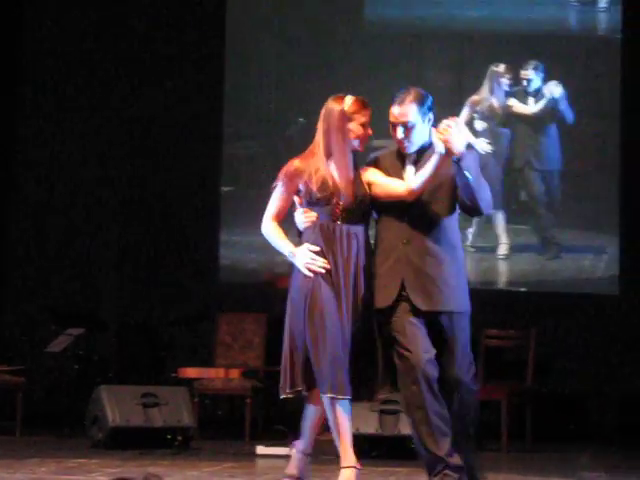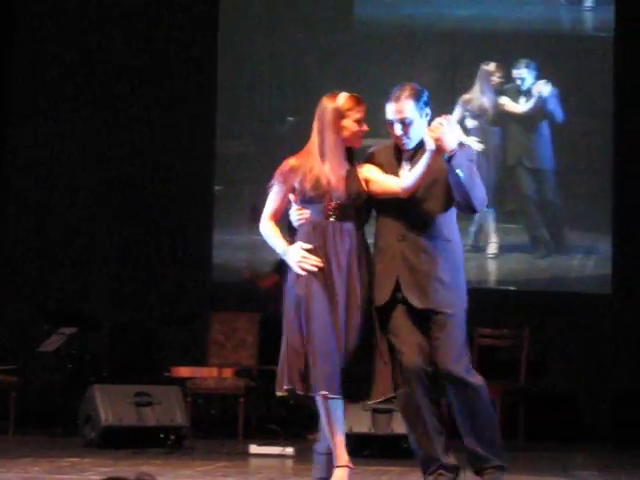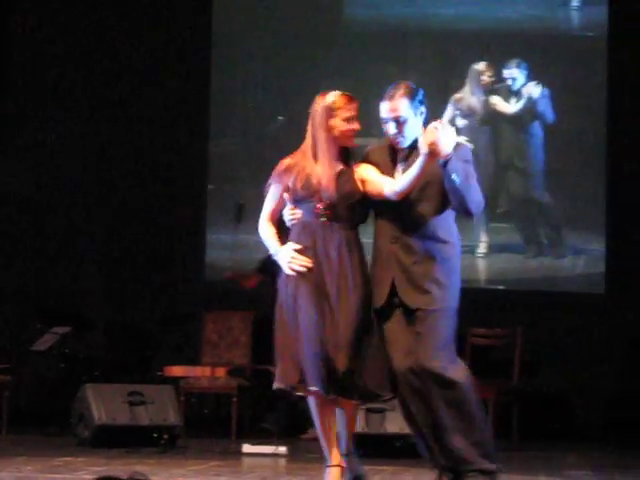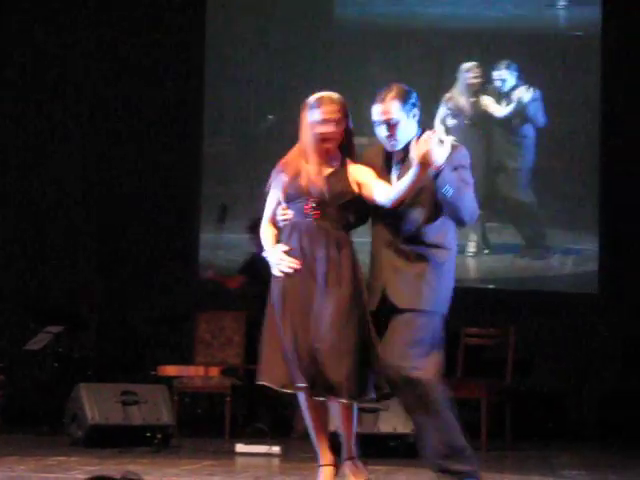
dt=0.1s
person 1, frame 1
left shoulder: (453, 159)
right shoulder: (379, 163)
left elbow: (480, 206)
left wrist: (459, 156)
right wrist: (309, 216)
left hip: (442, 283)
right hip: (395, 283)
left knee: (459, 374)
right knee: (417, 368)
person 1, frame 2
left shoulder: (455, 151)
right shoulder: (377, 157)
left elbow: (476, 204)
left wrist: (452, 154)
right wrist: (307, 214)
left hip: (436, 276)
right hip: (391, 279)
left knee: (452, 366)
right knee: (411, 369)
person 1, frame 3
left shoulder: (453, 152)
right shoulder: (373, 156)
left elbow: (472, 207)
left wrist: (447, 160)
right wrist: (300, 213)
left hip: (431, 277)
right hip: (389, 280)
left knee: (434, 363)
right knee: (405, 370)
person 1, frame 4
left shoulder: (451, 155)
right shoulder: (372, 159)
left elbow: (466, 215)
right elbow: (352, 215)
left wrist: (440, 171)
right wrist: (294, 217)
left hip: (425, 276)
right hip: (385, 281)
left knee: (405, 361)
right knee: (403, 369)
person 2, frame 1
left shoulder: (365, 176)
right shoulder: (301, 169)
left elbow: (410, 189)
right elbow: (269, 222)
left wrist: (439, 155)
right wrist: (293, 253)
left hip: (354, 273)
right hip: (317, 271)
left knee: (325, 366)
right knee: (330, 362)
left ankle: (305, 446)
person 2, frame 2
left shoulder: (362, 173)
right shoulder: (295, 169)
left elbow: (404, 187)
right elbow: (266, 221)
left wrist: (430, 153)
right wrist: (286, 251)
left hip: (350, 271)
right hip: (311, 271)
left knee: (348, 359)
right knee: (323, 360)
left ankle: (330, 447)
person 2, frame 3
left shoulder: (359, 172)
right shoulder: (292, 167)
left elbow: (397, 190)
right elbow: (265, 221)
left wrist: (425, 156)
right wrist: (279, 252)
left hip: (345, 271)
right hip: (305, 270)
left knee: (346, 359)
right knee: (314, 359)
person 2, frame 4
left shoulder: (354, 173)
right shoulder: (287, 169)
left elbow: (389, 197)
right elbow: (268, 221)
left wrist: (417, 168)
right wrist: (272, 253)
left hip: (336, 271)
right hip: (294, 270)
left knee: (334, 358)
right knee: (302, 360)
person 3, frame 1
left shoulder: (552, 93)
right shoulder: (515, 95)
left elbow: (569, 119)
right elbow: (504, 119)
left wrist: (557, 99)
left hip: (548, 156)
right hip: (524, 156)
left knee: (552, 199)
right knee: (537, 198)
left ankle: (548, 239)
right ankle: (550, 243)
person 3, frame 2
left shoulder: (548, 91)
right shoulder: (507, 93)
left elbow: (558, 118)
right elbow: (499, 118)
left wrist: (546, 98)
left hip: (540, 154)
right hip: (516, 155)
left knee: (548, 197)
right knee: (528, 197)
left ankle: (556, 238)
right ankle: (540, 242)
person 3, frame 3
left shoulder: (539, 91)
right shoulder: (499, 92)
left elbow: (549, 118)
right elbow: (491, 117)
left wrist: (535, 99)
left hip: (530, 154)
right hip: (508, 154)
left knee: (536, 196)
right knee: (517, 198)
left ankle: (555, 241)
right ankle: (533, 242)
person 3, frame 4
left shoulder: (530, 93)
right shoulder: (492, 93)
left elbow: (539, 121)
right elbow: (492, 118)
left wrist: (526, 103)
left hip: (519, 154)
right hip: (501, 154)
left knee: (518, 196)
right knee: (507, 198)
left ankle: (539, 243)
right ankle: (532, 243)
person 4, frame 1
left shoulder: (508, 102)
right shoulder: (477, 100)
right elbow: (461, 124)
right wrist: (475, 141)
left hip: (503, 152)
right hip: (486, 152)
left knee: (490, 196)
right knee: (494, 196)
left ankle: (472, 231)
right ankle: (503, 241)
person 4, frame 2
left shoulder: (500, 100)
right shoulder: (468, 99)
right elbow: (452, 123)
left hip: (495, 151)
right hip: (477, 151)
left knee: (488, 194)
right knee: (484, 195)
left ankle: (475, 231)
right ankle: (492, 239)
person 4, frame 3
right shoulder: (460, 99)
right elbow: (445, 122)
left hip: (486, 151)
left knee: (485, 194)
left ankle: (481, 236)
right ankle: (482, 239)
person 4, frame 4
right shoulder: (450, 98)
right elbow: (437, 121)
left hip: (477, 151)
left knee: (477, 193)
left ankle: (480, 238)
right ankle: (474, 238)
